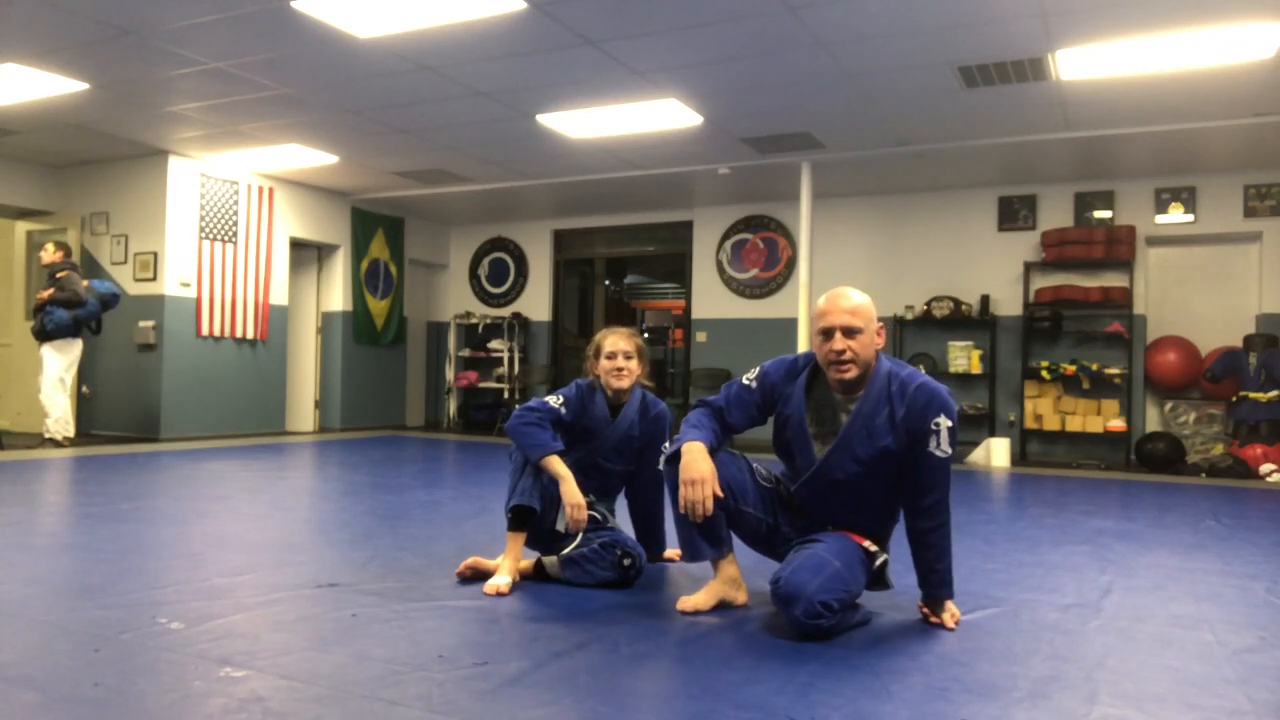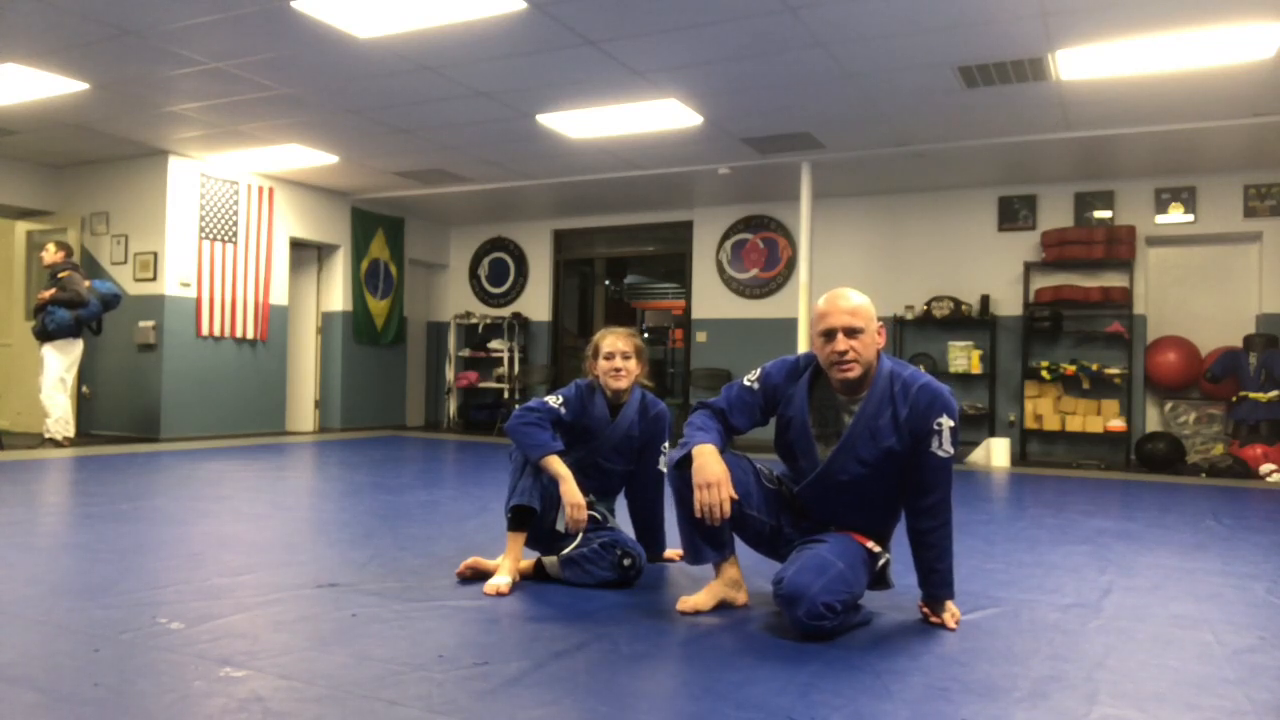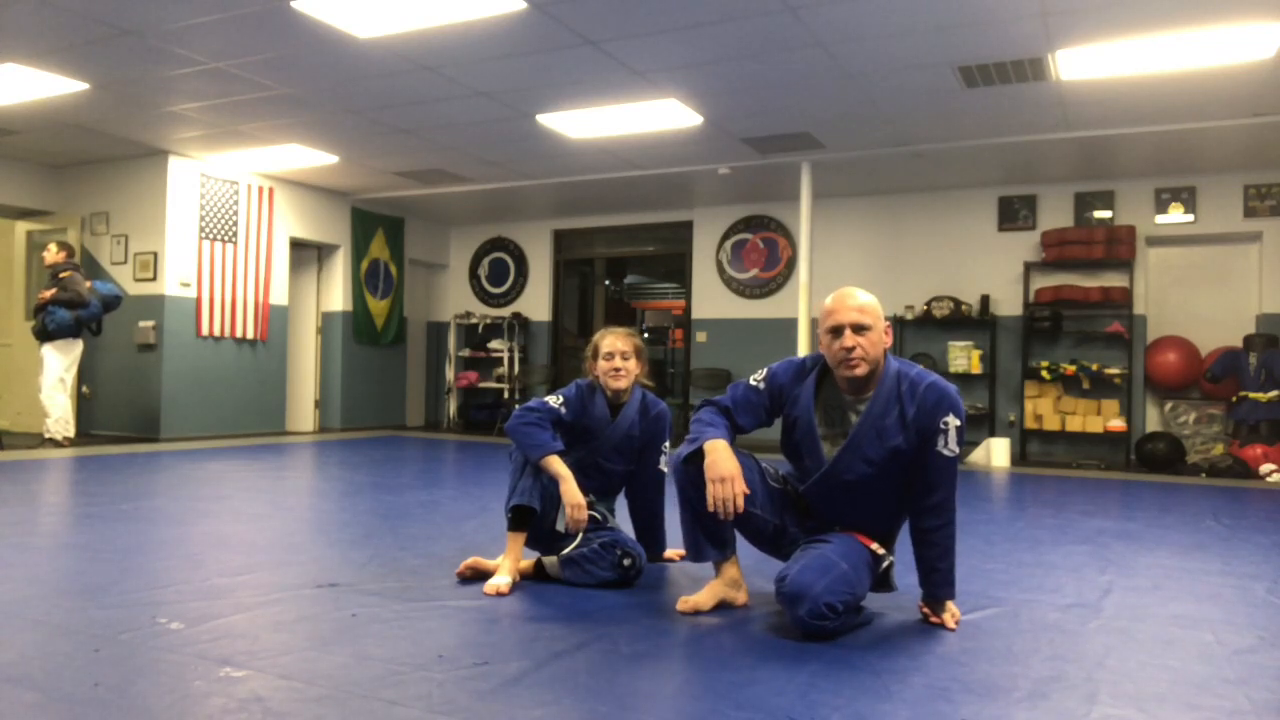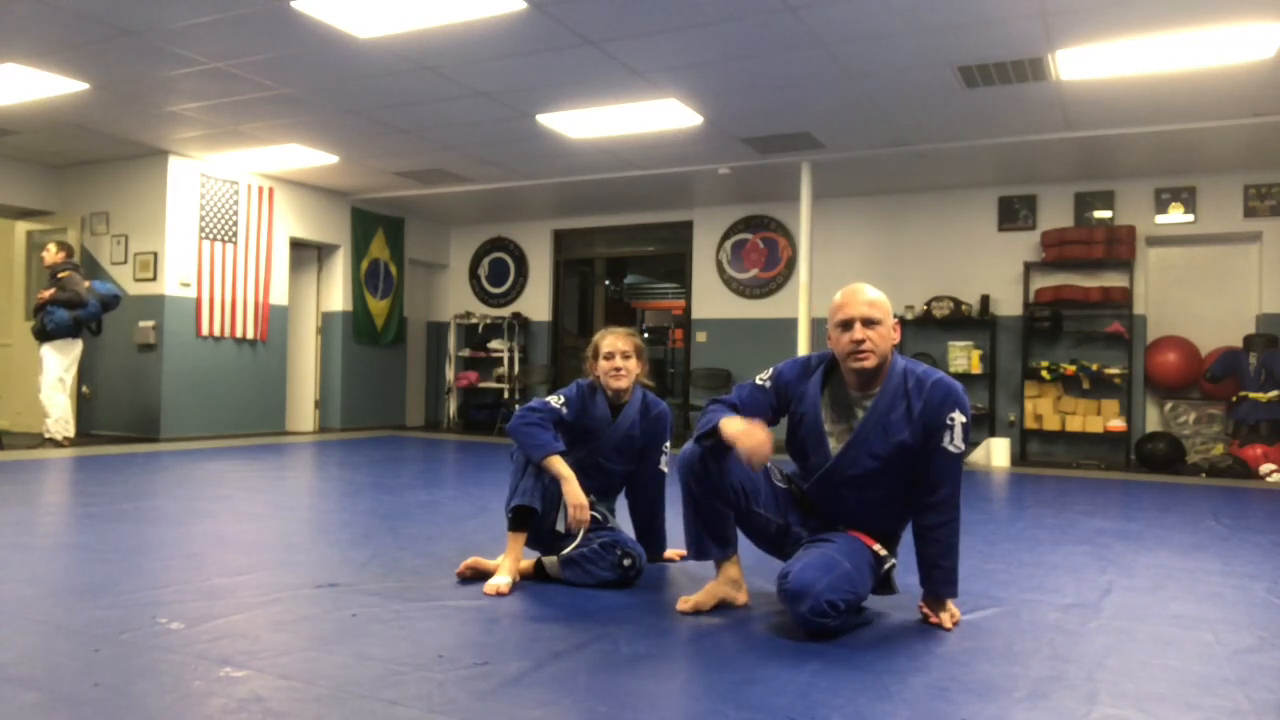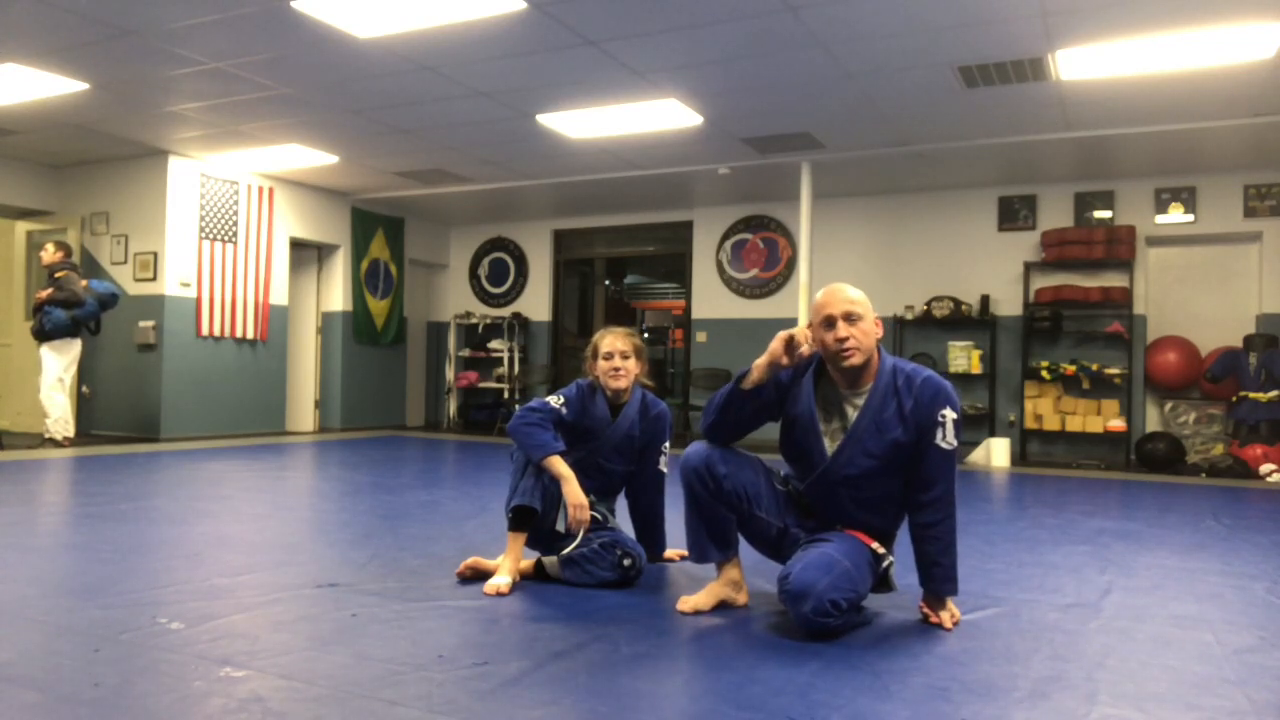
dt=0.5s
person 1, frame 1
left shoulder: (922, 400)
right shoulder: (786, 375)
left elbow: (927, 506)
right elbow: (713, 411)
left wrist: (937, 595)
right wrist: (694, 448)
left hip: (850, 535)
right hip: (784, 509)
left knee: (803, 601)
right knee: (687, 459)
right ankle: (727, 577)
person 1, frame 2
left shoulder: (924, 400)
right shoulder: (788, 376)
left elbow: (928, 505)
right elbow: (713, 413)
left wrist: (937, 595)
right wrist: (705, 452)
left hip: (851, 536)
right hip: (786, 509)
left knee: (807, 602)
right knee: (688, 463)
right ankle: (727, 577)
person 1, frame 3
left shoulder: (931, 399)
right shoulder: (795, 377)
left elbow: (932, 505)
right elbow: (717, 410)
left wrist: (938, 594)
right wrist: (716, 448)
left hip: (857, 536)
right hip: (790, 509)
left knee: (809, 601)
right knee: (692, 460)
right ankle: (728, 577)
person 1, frame 4
left shoulder: (936, 396)
right shoulder: (803, 375)
left elbow: (937, 504)
right elbow: (721, 409)
left wrist: (938, 593)
right wrist: (731, 426)
left hip: (859, 536)
right hip: (795, 510)
left knee: (809, 598)
right knee: (700, 456)
left ankle: (867, 576)
right ankle: (728, 577)
person 1, frame 5
left shoulder: (925, 394)
right shoulder: (796, 377)
left elbow: (932, 501)
right elbow: (716, 430)
left wrist: (938, 591)
right wrist: (764, 366)
left hip: (856, 535)
right hip: (791, 511)
left knee: (810, 596)
right knee: (701, 459)
right ankle: (729, 578)
person 2, frame 1
left shoulder: (654, 413)
right shoulder: (580, 394)
left elbow: (647, 485)
right elbow: (522, 420)
left wrist: (654, 548)
right wrist: (566, 479)
left hip: (590, 515)
right hip: (546, 506)
left knee: (631, 560)
right knee: (532, 445)
left ankle: (523, 567)
right ankle: (509, 562)
person 2, frame 2
left shoulder: (653, 414)
right shoulder: (579, 395)
left elbow: (647, 485)
right elbow: (521, 420)
left wrist: (654, 548)
right wrist: (565, 478)
left hip: (591, 515)
right hip: (544, 506)
left knee: (630, 560)
right knee: (533, 446)
left ankle: (522, 568)
right ankle: (509, 562)
person 2, frame 3
left shoulder: (654, 413)
right shoulder: (579, 395)
left elbow: (647, 485)
right elbow: (522, 421)
left wrist: (654, 548)
right wrist: (565, 479)
left hip: (590, 514)
right hip: (545, 507)
left knee: (630, 560)
right knee: (533, 446)
left ankle: (522, 567)
right ankle: (508, 561)
person 2, frame 4
left shoulder: (655, 413)
right shoulder: (581, 395)
left elbow: (648, 485)
right elbow: (524, 421)
left wrist: (654, 548)
right wrist: (568, 479)
left hip: (591, 515)
right hip: (545, 506)
left knee: (630, 560)
right knee: (535, 447)
left ankle: (523, 568)
right ankle: (509, 562)
person 2, frame 5
left shoulder: (654, 414)
right shoulder: (580, 395)
left elbow: (647, 486)
right elbow: (523, 421)
left wrist: (654, 548)
right wrist: (567, 479)
left hip: (591, 515)
right hip: (545, 505)
left knee: (630, 560)
right knee: (535, 447)
left ankle: (523, 567)
right ankle: (509, 562)
person 3, frame 1
left shoulder: (68, 275)
right shoulder: (53, 278)
left elbow: (79, 297)
right elbow: (39, 310)
left wrist: (49, 297)
right wrist: (41, 302)
left hip: (63, 343)
right hip: (51, 343)
left knee: (51, 391)
right knee: (53, 391)
left ankle: (58, 437)
right ankle: (61, 436)
person 3, frame 2
left shoulder: (69, 276)
right shoulder: (55, 279)
left elbow: (81, 297)
right elbow: (40, 310)
left wrist: (51, 297)
right wrist: (42, 302)
left hip: (64, 343)
right hip: (52, 343)
left knee: (52, 391)
right knee: (55, 392)
left ankle: (58, 437)
right ankle: (60, 436)
person 3, frame 3
left shoulder: (70, 276)
right shoulder: (55, 278)
left elbow: (82, 297)
right elbow: (39, 311)
left wrist: (52, 296)
right wrist: (42, 302)
left hip: (63, 343)
right hip: (51, 343)
left knee: (52, 391)
right knee: (55, 391)
left ankle: (58, 437)
right ankle: (60, 436)
person 3, frame 4
left shoulder: (69, 276)
right shoulder: (55, 278)
left elbow: (80, 297)
right elbow: (40, 310)
left wrist: (51, 297)
right wrist: (42, 301)
left hip: (62, 343)
right hip: (51, 343)
left knee: (51, 390)
right knee: (55, 391)
left ankle: (58, 437)
right ankle: (61, 436)
person 3, frame 5
left shoulder: (66, 275)
right shoulder: (54, 278)
left elbow: (78, 296)
right elbow: (39, 310)
left wrist: (48, 297)
right wrist: (40, 302)
left hip: (62, 343)
right hip: (52, 343)
left knee: (51, 391)
right knee: (55, 391)
left ankle: (58, 437)
right ankle: (61, 436)
